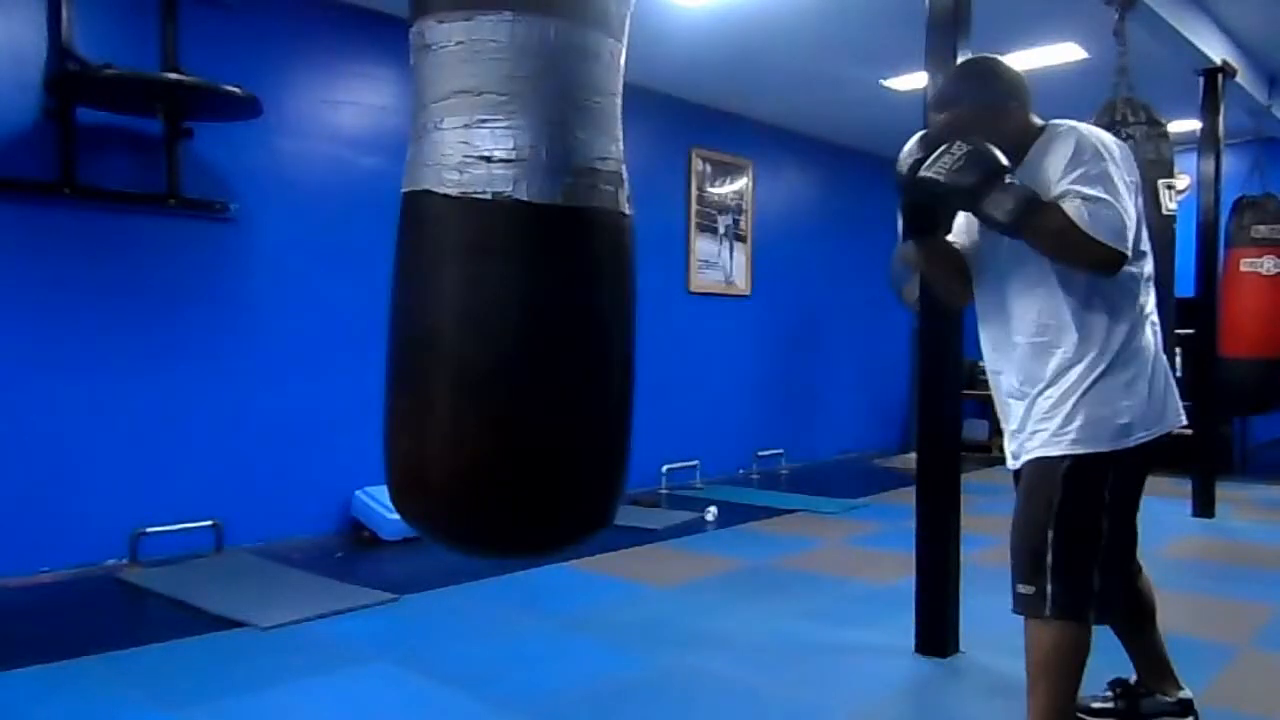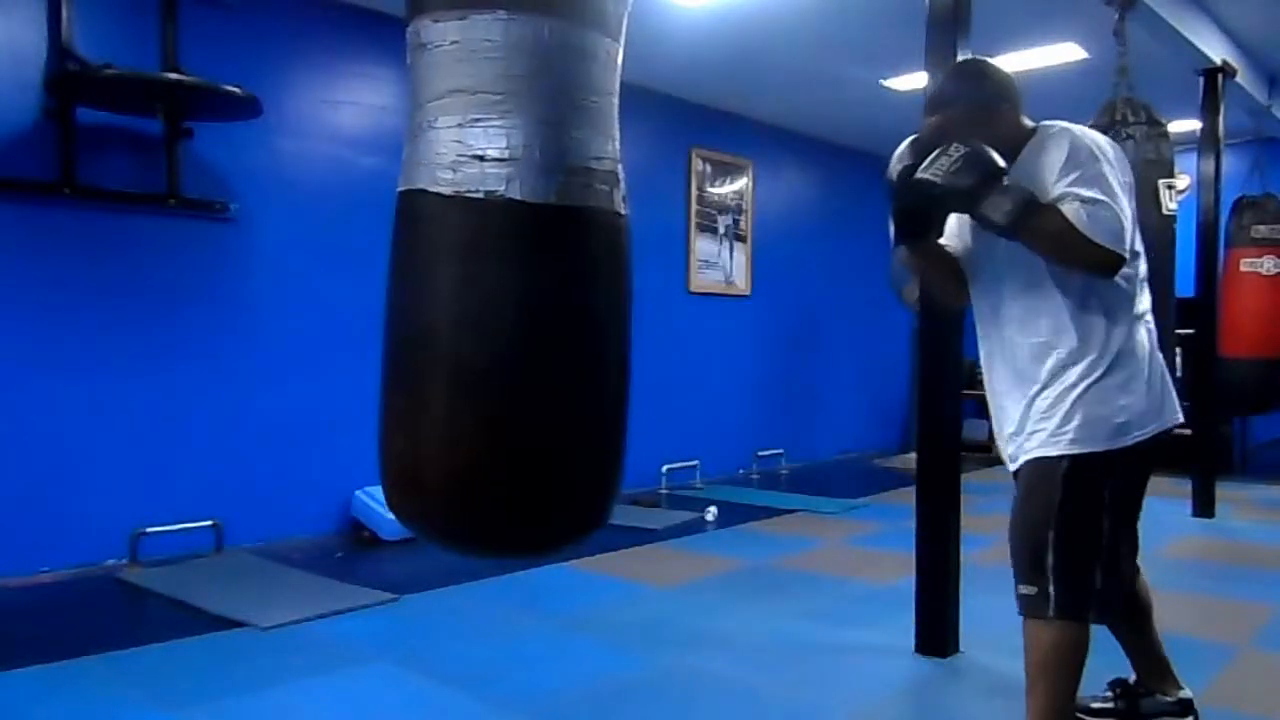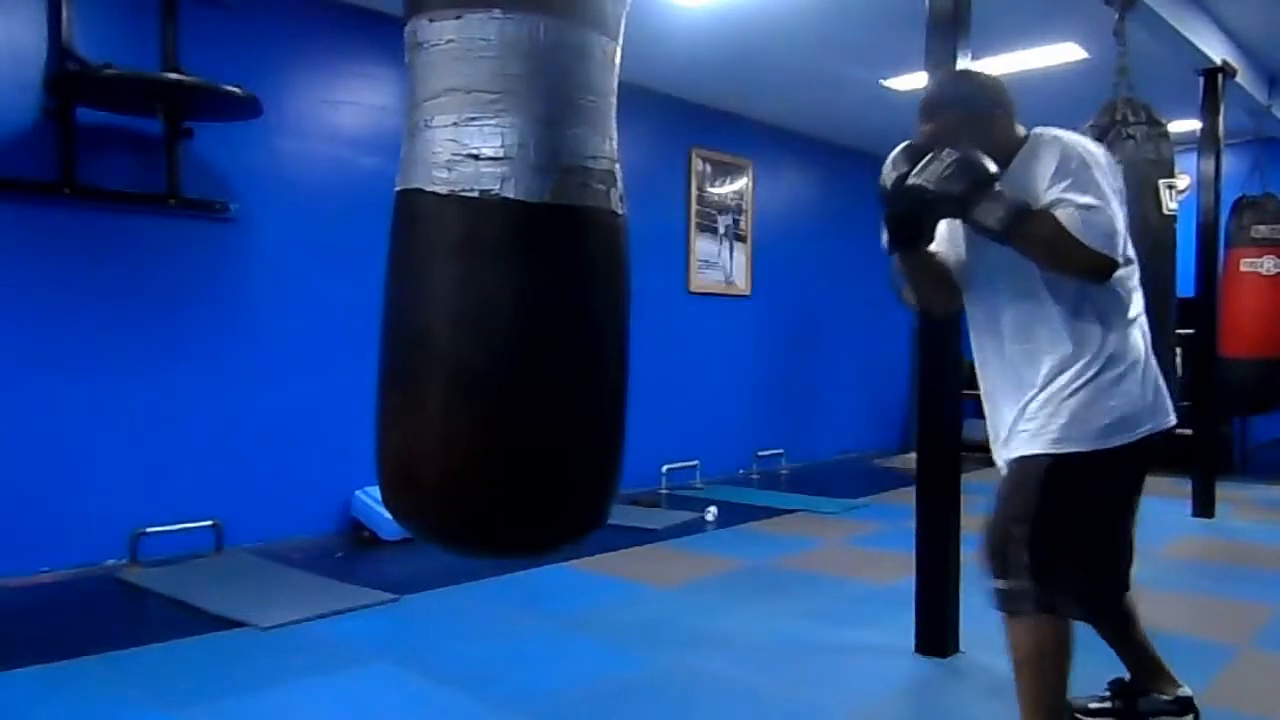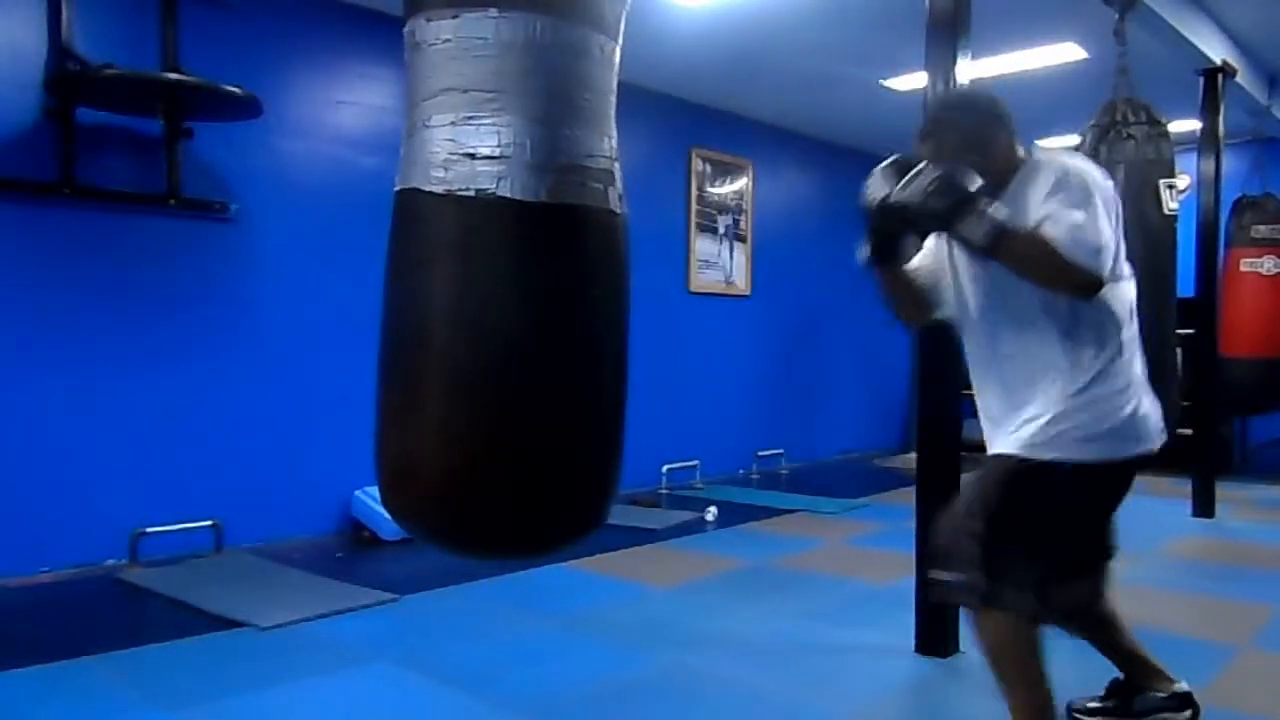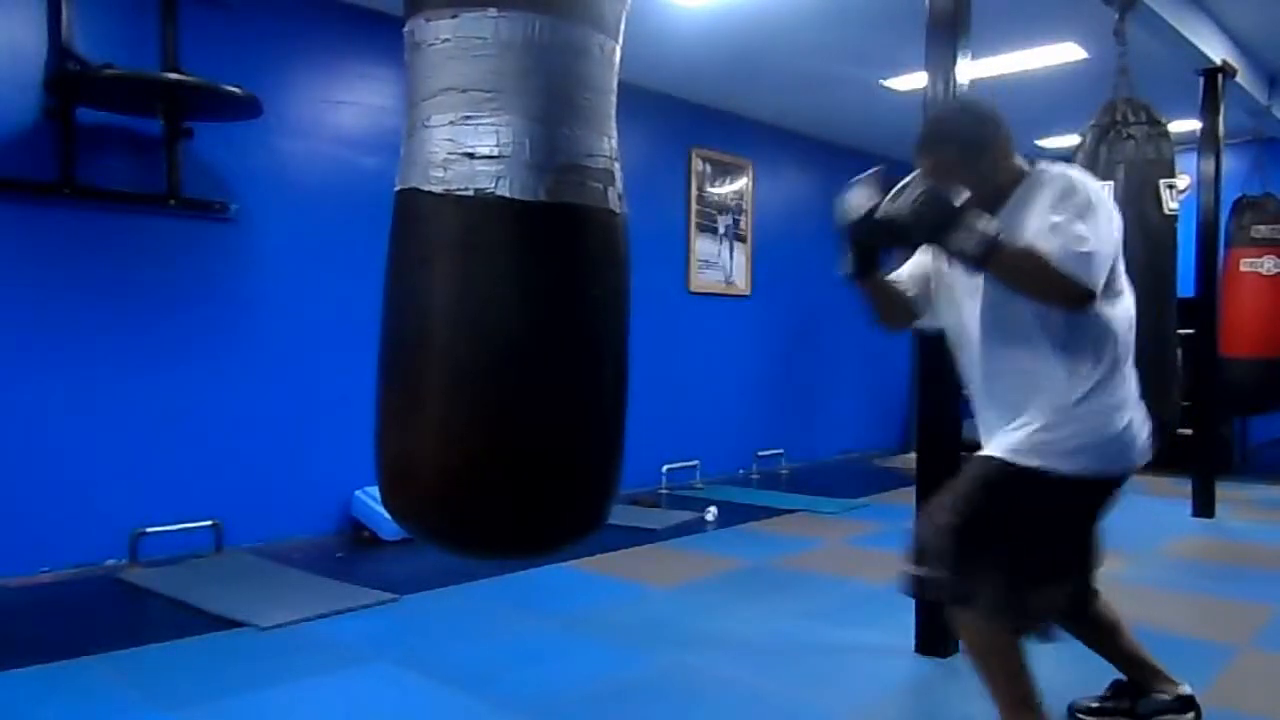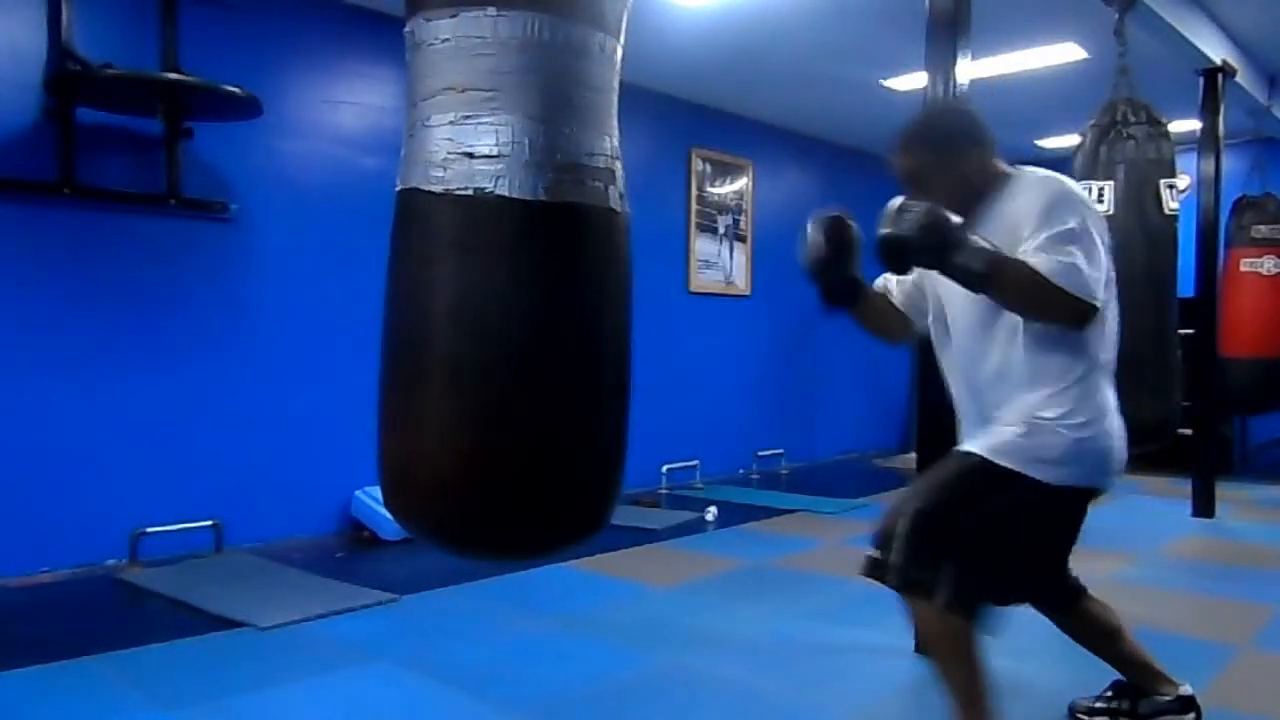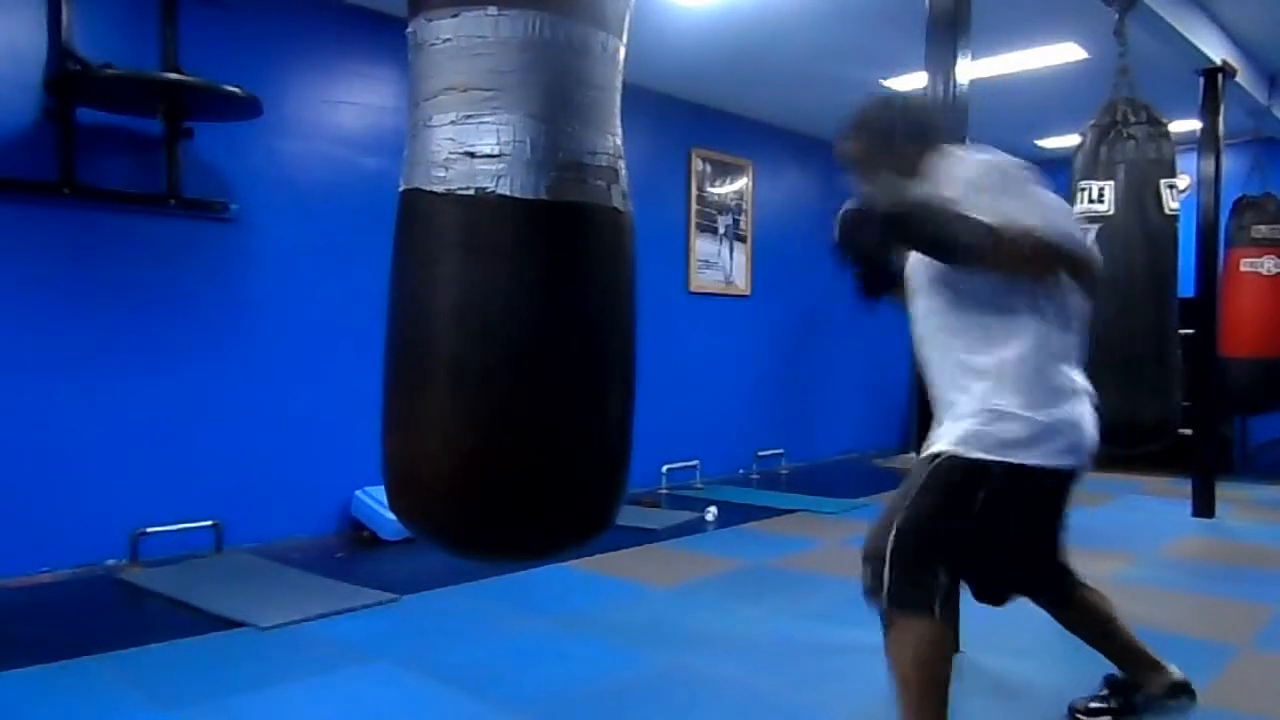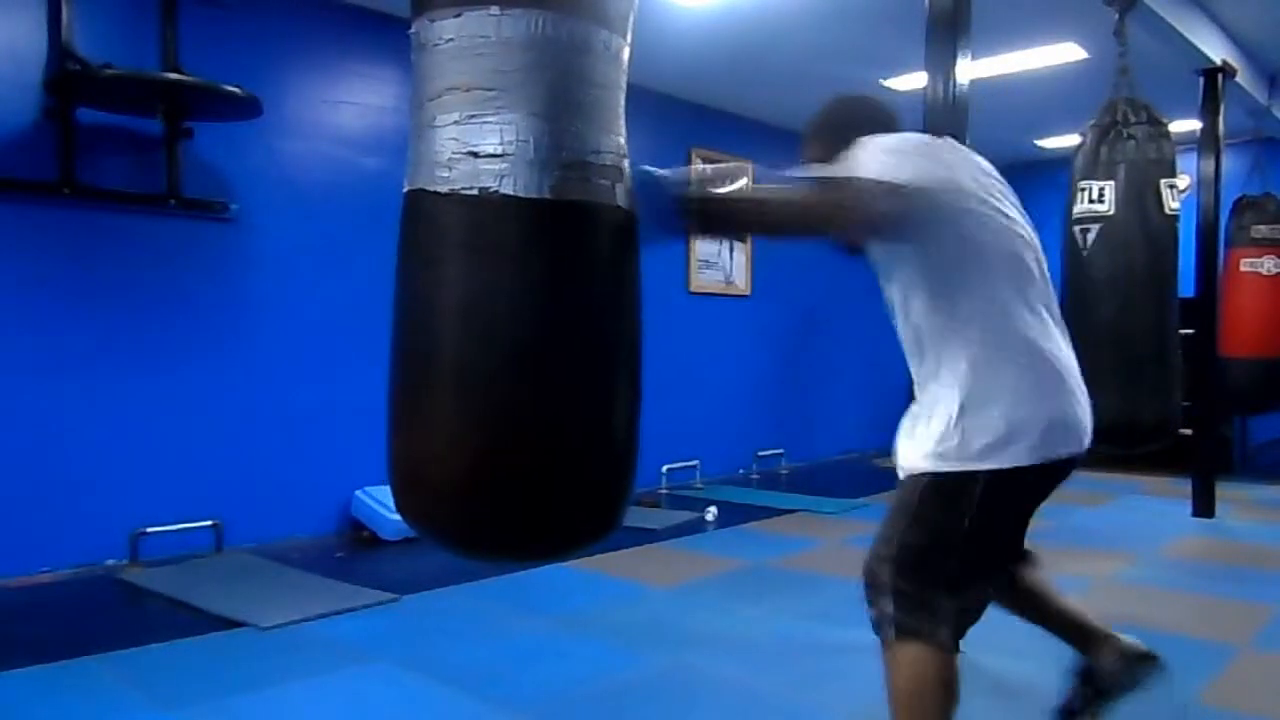
dt=0.2s
person 1, frame 1
left shoulder: (1083, 148)
right shoulder: (990, 172)
left elbow: (1104, 250)
right elbow: (960, 287)
left wrist: (997, 197)
right wrist: (924, 224)
left hip: (1091, 406)
right hip: (1054, 409)
left knee: (1053, 574)
right knee: (1100, 560)
person 1, frame 2
left shoulder: (1075, 150)
right shoulder: (981, 176)
left elbow: (1103, 252)
right elbow: (954, 291)
left wrist: (996, 200)
right wrist: (917, 228)
left hip: (1090, 406)
right hip: (1048, 410)
left knee: (1053, 571)
right knee: (1098, 561)
person 1, frame 3
left shoulder: (1067, 156)
right shoulder: (969, 186)
left elbow: (1096, 257)
right elbow: (942, 297)
left wrist: (988, 206)
right wrist: (908, 235)
left hip: (1088, 408)
right hip: (1044, 413)
left knee: (1029, 566)
right knee: (1081, 566)
person 1, frame 4
left shoulder: (1065, 178)
right shoulder: (961, 210)
left elbow: (1083, 274)
right elbow: (917, 308)
left wrist: (974, 223)
right wrist: (885, 249)
left hip: (1083, 423)
right hip: (1040, 427)
left knee: (974, 554)
right knee: (1053, 578)
person 1, frame 5
left shoulder: (1068, 192)
right shoulder: (953, 233)
left elbow: (1073, 286)
right elbow: (898, 312)
left wrist: (964, 234)
right wrist: (866, 258)
left hip: (1073, 435)
right hip: (1033, 437)
left knee: (952, 553)
right knee: (1045, 583)
person 1, frame 6
left shoulder: (1049, 197)
right shoulder: (947, 226)
left elbow: (1074, 305)
right elbow: (894, 323)
left wrist: (964, 255)
right wrist: (843, 285)
left hip: (1049, 439)
right hip: (1025, 441)
left knee: (912, 546)
right knee: (1042, 582)
person 1, frame 7
left shoulder: (977, 174)
right shoulder: (927, 206)
left elbow: (1072, 260)
left wrist: (949, 231)
right wrist: (885, 269)
left hip: (1012, 426)
right hip: (1027, 428)
left knee: (903, 565)
right knee: (1034, 570)
person 1, frame 8
left shoulder: (900, 151)
right shoulder: (946, 168)
left elbow: (848, 209)
left wrist: (704, 206)
left hip: (996, 422)
right hip: (1038, 413)
left knee: (910, 594)
right knee: (975, 559)
right ankle: (1109, 653)
